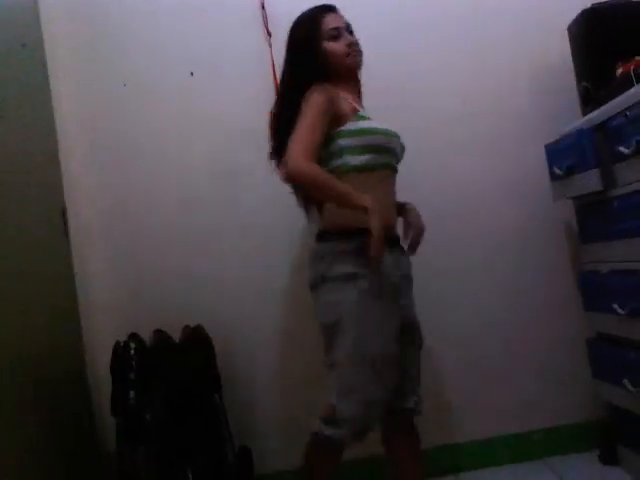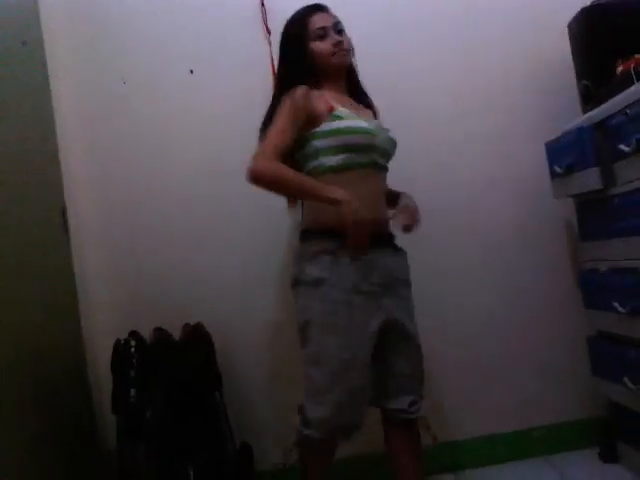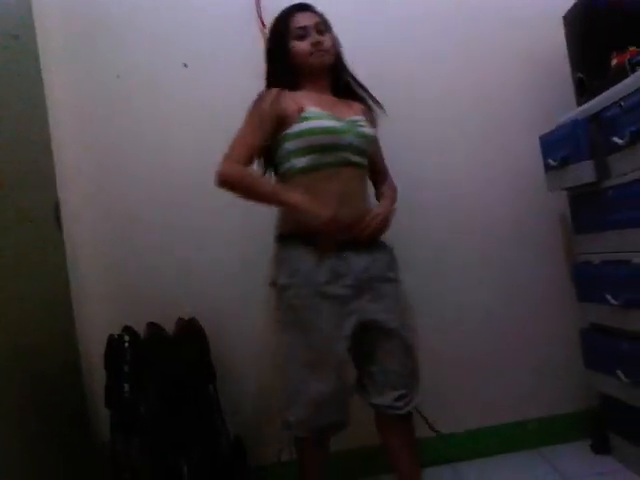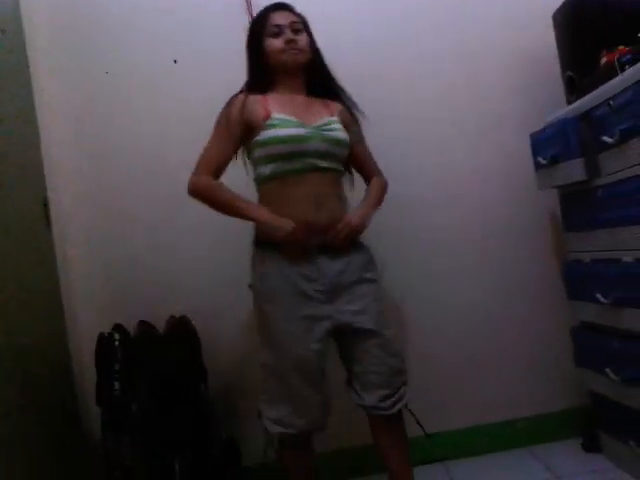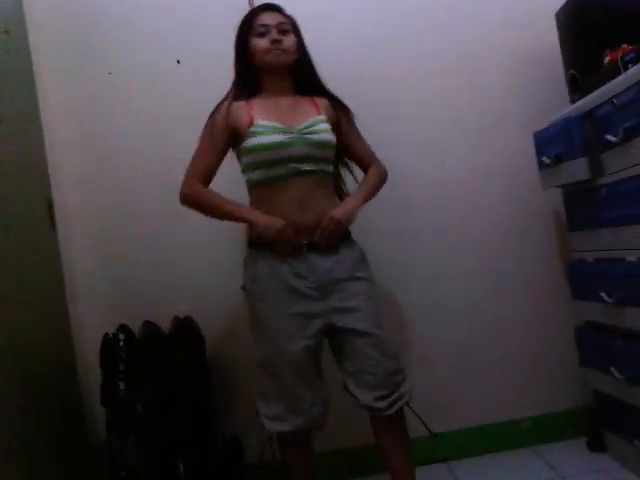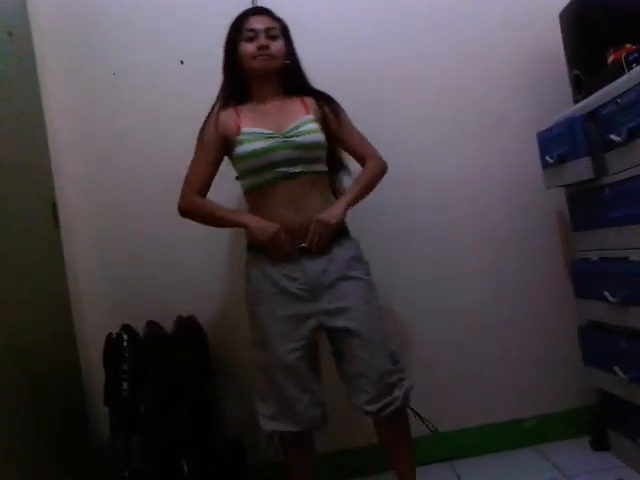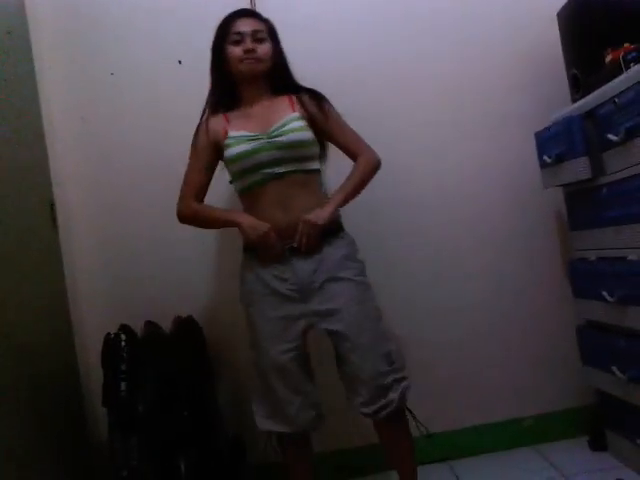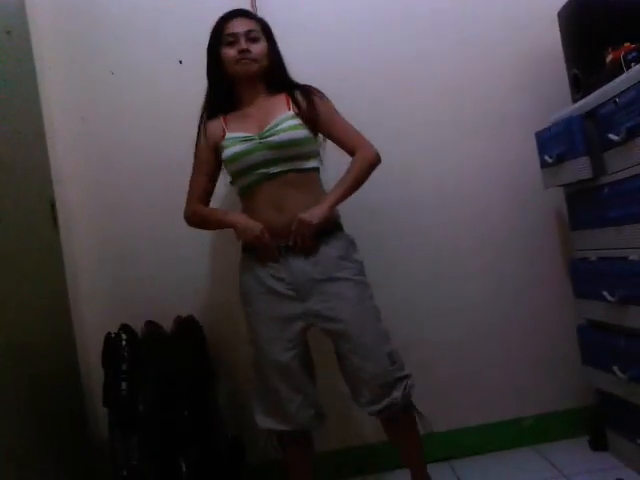
dt=0.1s
person 1, frame 1
left shoulder: (348, 104)
right shoulder: (321, 95)
right elbow: (295, 166)
left wrist: (403, 207)
right wrist: (368, 207)
left hip: (377, 256)
right hip: (349, 261)
left knee: (399, 396)
right knee: (357, 402)
person 1, frame 2
left shoulder: (367, 109)
right shoulder: (303, 99)
right elbow: (260, 168)
left wrist: (401, 200)
right wrist: (338, 198)
left hip: (385, 258)
right hip: (330, 261)
left knee: (402, 392)
right knee: (335, 397)
person 1, frame 3
left shoulder: (360, 107)
right shoulder: (278, 101)
left elbow: (382, 176)
right elbow: (229, 172)
left wrist: (386, 203)
right wrist: (299, 204)
left hip: (370, 258)
right hip: (308, 263)
left knee: (394, 387)
right knee: (316, 396)
person 1, frame 4
left shoulder: (338, 108)
right shoulder: (248, 106)
left elbow: (374, 176)
right elbow: (200, 182)
left wrist: (365, 210)
right wrist: (265, 217)
left hip: (350, 261)
right hip: (283, 267)
left knee: (383, 380)
right knee: (295, 399)
person 1, frame 5
left shoulder: (327, 106)
right shoulder: (234, 112)
left elbow: (375, 167)
right elbow: (191, 189)
left wrist: (351, 205)
right wrist: (255, 218)
left hip: (341, 260)
right hip: (276, 267)
left knee: (380, 379)
right knee: (291, 397)
person 1, frame 6
left shoulder: (315, 104)
right shoulder: (223, 121)
left elbow: (375, 162)
right elbow: (189, 201)
left wrist: (340, 207)
right wrist: (247, 220)
left hip: (336, 258)
right hip: (272, 271)
left knee: (381, 377)
right knee: (290, 397)
person 1, frame 7
left shoulder: (305, 103)
right shoulder: (216, 126)
left elbow: (368, 158)
right elbow: (187, 206)
left wrist: (330, 207)
right wrist: (240, 219)
left hip: (330, 257)
right hip: (266, 272)
left knee: (378, 377)
right knee: (285, 398)
person 1, frame 8
left shoulder: (302, 99)
right shoulder: (214, 129)
left elbow: (367, 154)
right elbow: (193, 208)
left wrist: (325, 205)
right wrist: (235, 220)
left hip: (326, 255)
right hip: (264, 270)
left knee: (380, 372)
right knee: (285, 396)
